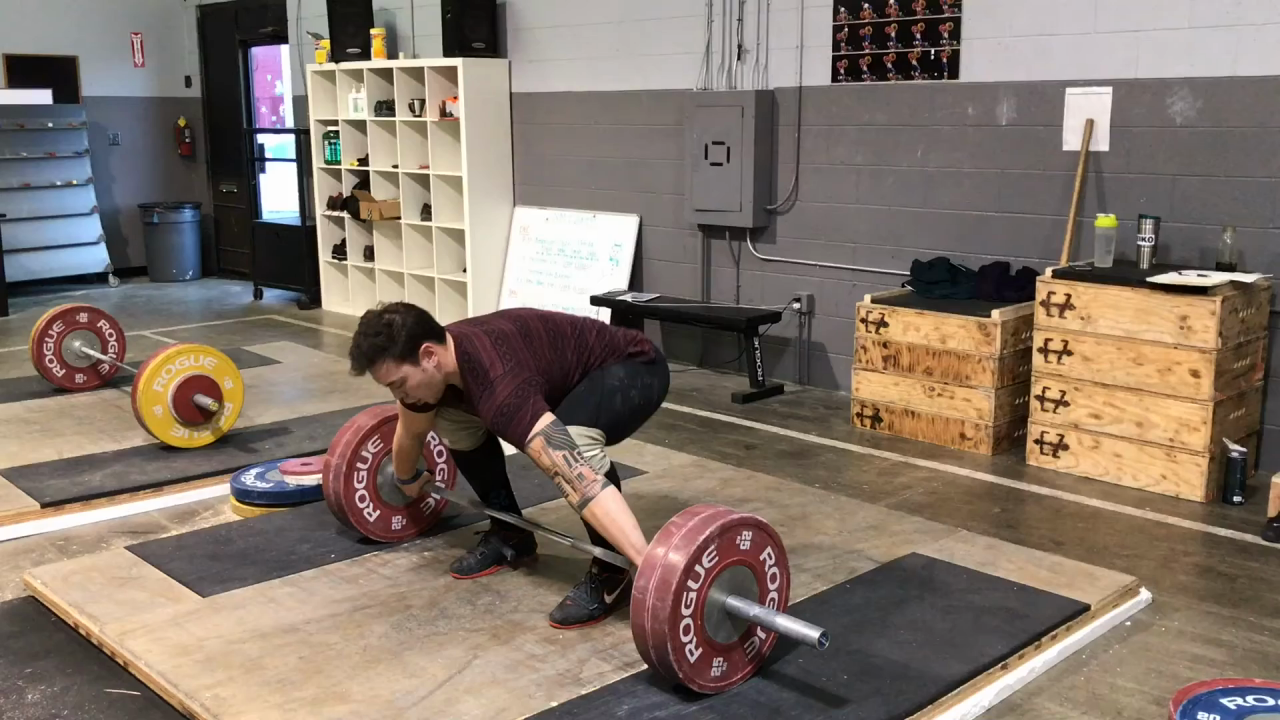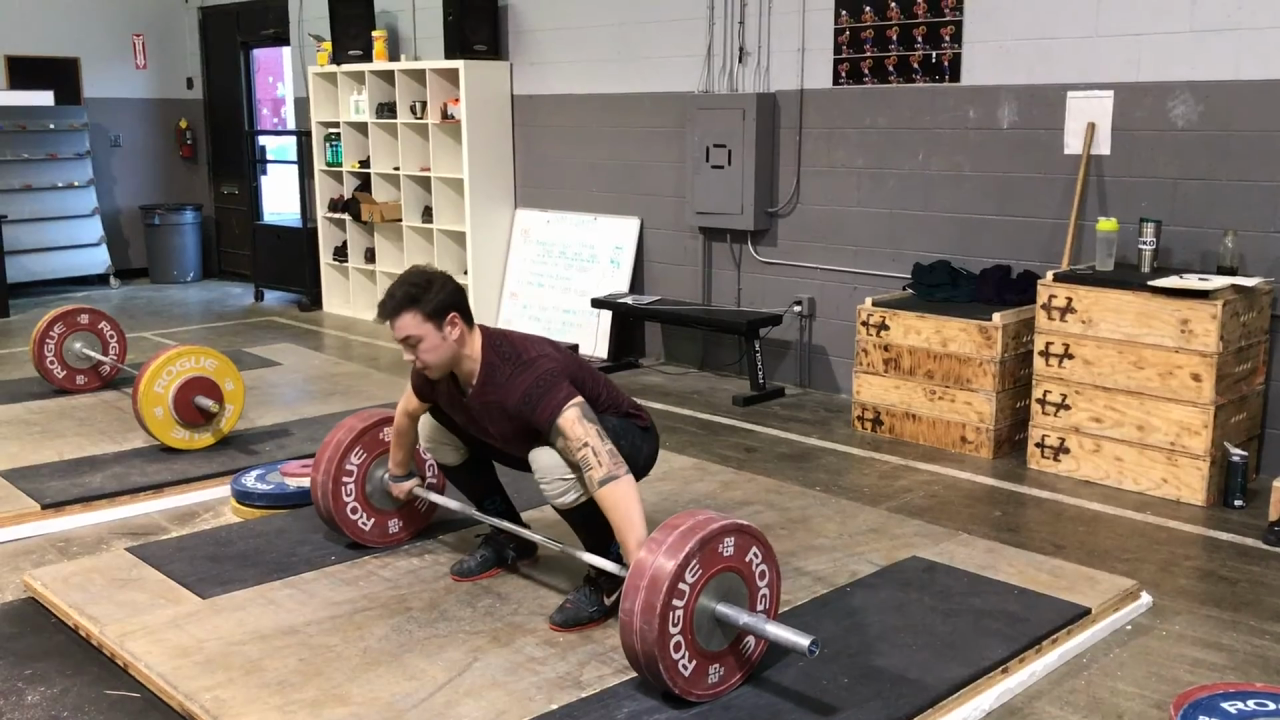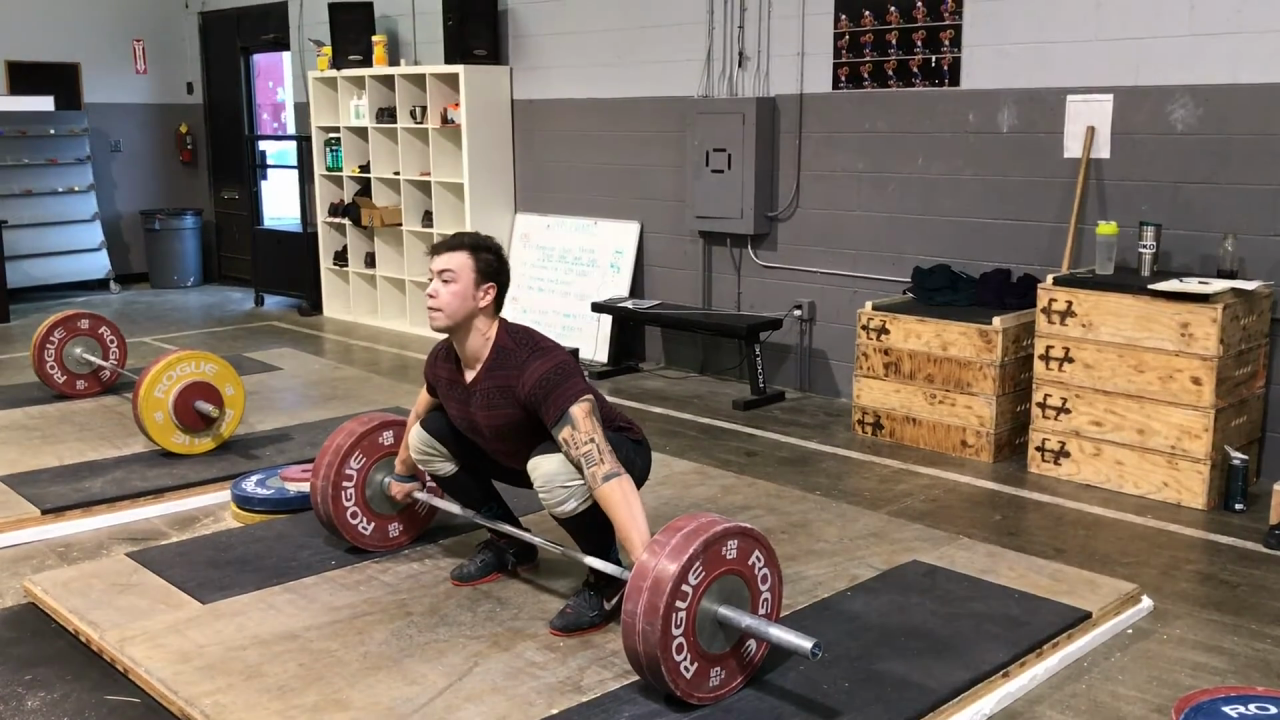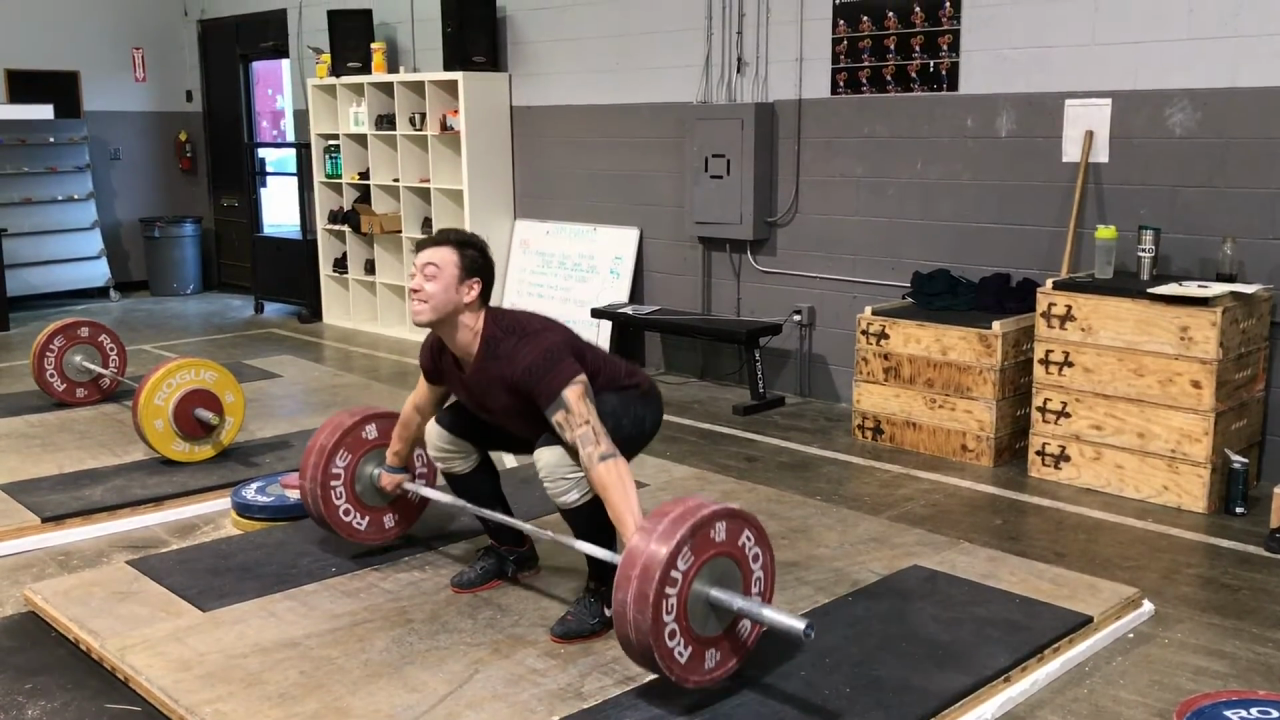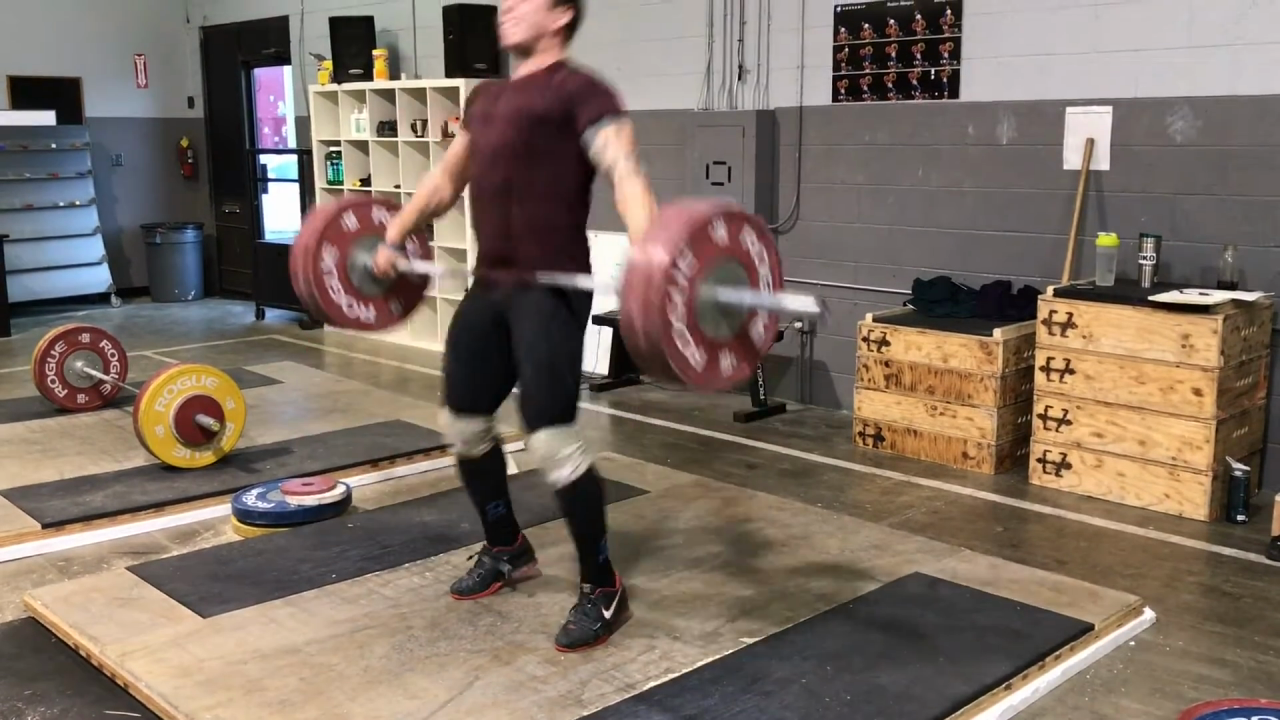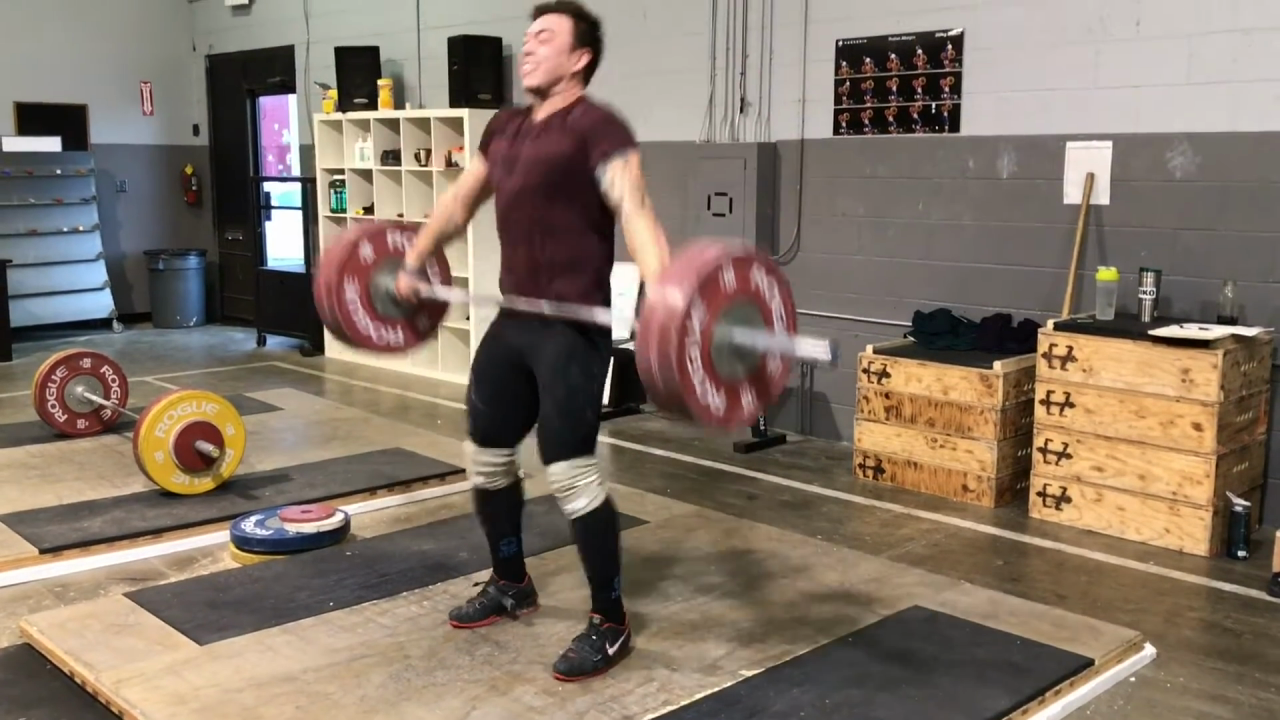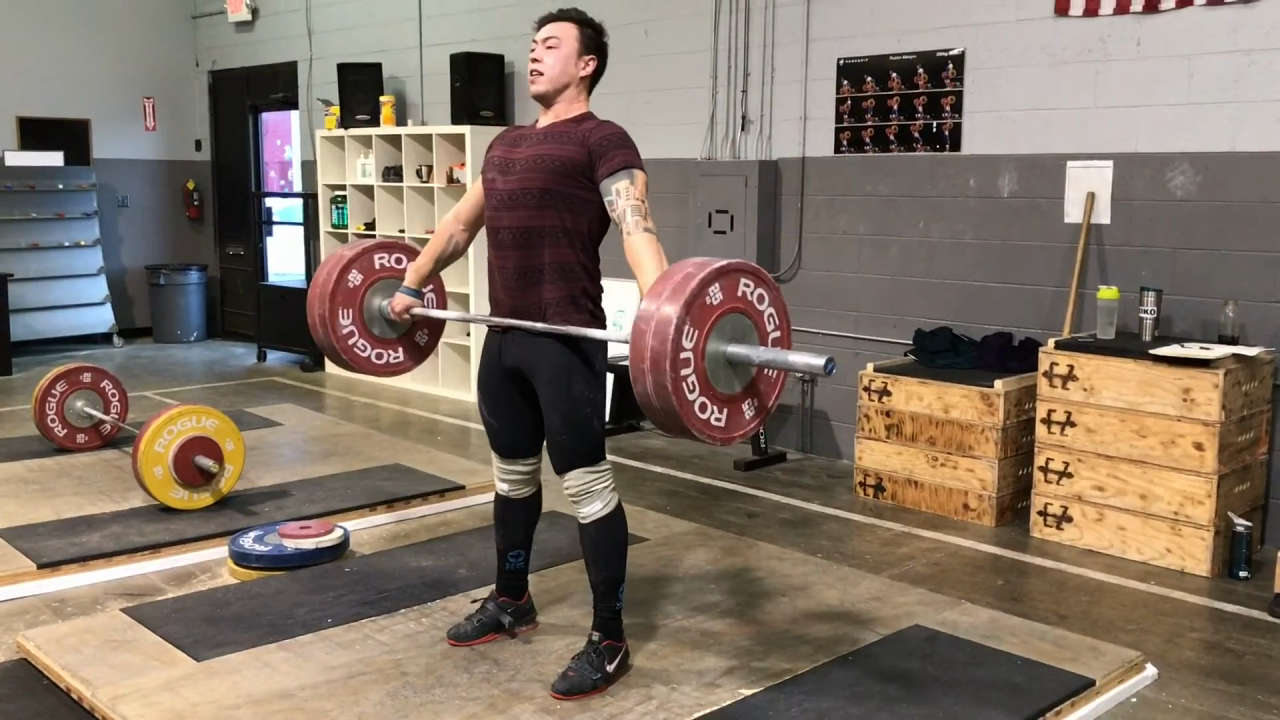
dt=0.7s
person 1, frame 1
left shoulder: (497, 383)
right shoulder: (432, 363)
left elbow: (578, 479)
right elbow: (410, 433)
right wrist: (407, 480)
left hip: (630, 370)
left knee: (573, 441)
right knee: (451, 419)
left ankle: (612, 572)
right ankle: (509, 534)
person 1, frame 2
left shoulder: (524, 373)
right shoulder: (436, 369)
left elbow: (602, 464)
right elbow: (407, 414)
right wrist: (399, 474)
left hip: (625, 436)
left knee: (554, 460)
right knee: (434, 429)
left ankle: (610, 573)
right ankle: (509, 539)
person 1, frame 3
left shoulder: (537, 366)
right shoulder: (443, 361)
left elbow: (602, 469)
right elbow: (419, 416)
right wrist: (403, 474)
left hip: (617, 452)
left knee: (553, 469)
right knee: (428, 436)
left ankle: (609, 579)
right ankle: (509, 543)
person 1, frame 4
left shoulder: (529, 351)
right shoulder: (439, 351)
left elbow: (596, 452)
right elbow: (419, 408)
right wrist: (395, 464)
left hip: (623, 401)
left knee: (557, 460)
right knee: (443, 434)
left ankle: (607, 587)
right ankle: (511, 548)
person 1, frame 5
left shoulder: (576, 88)
right shoulder: (489, 94)
left elbow: (623, 171)
right elbow: (447, 174)
right wrist: (392, 238)
left hip: (549, 289)
right hip: (490, 286)
left knee: (550, 442)
right knee: (464, 426)
left ankle: (601, 588)
right ankle: (507, 550)
person 1, frame 6
left shoulder: (594, 127)
right shoulder: (506, 126)
left elbow: (635, 209)
right elbow: (460, 199)
right wrist: (414, 261)
left hip: (570, 330)
right hip: (512, 323)
left knee: (569, 472)
right knee: (485, 458)
left ankle: (609, 621)
right ankle: (510, 584)
person 1, frame 7
left shoulder: (602, 139)
right shoulder: (507, 143)
left elbow: (636, 226)
right elbow: (461, 221)
right wrist: (411, 283)
left hip: (564, 338)
right hip: (504, 334)
left knee: (585, 483)
right knee: (512, 473)
left ankle: (608, 640)
right ankle: (510, 600)
